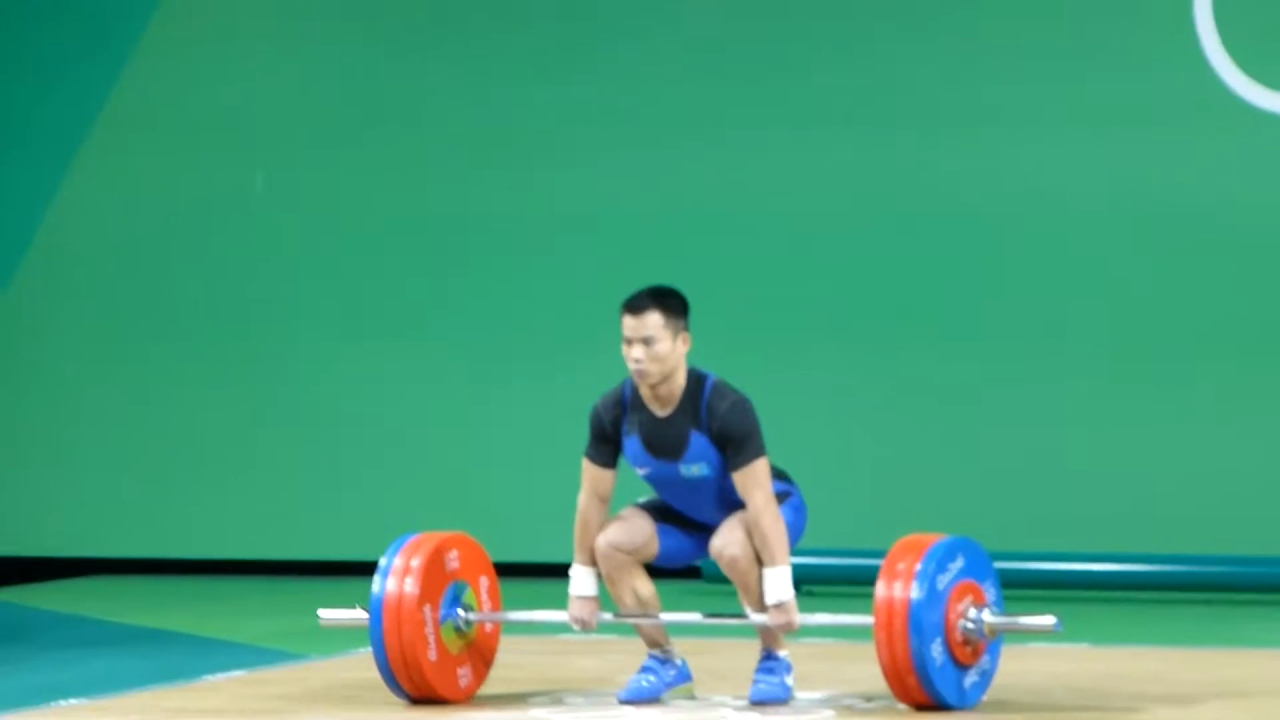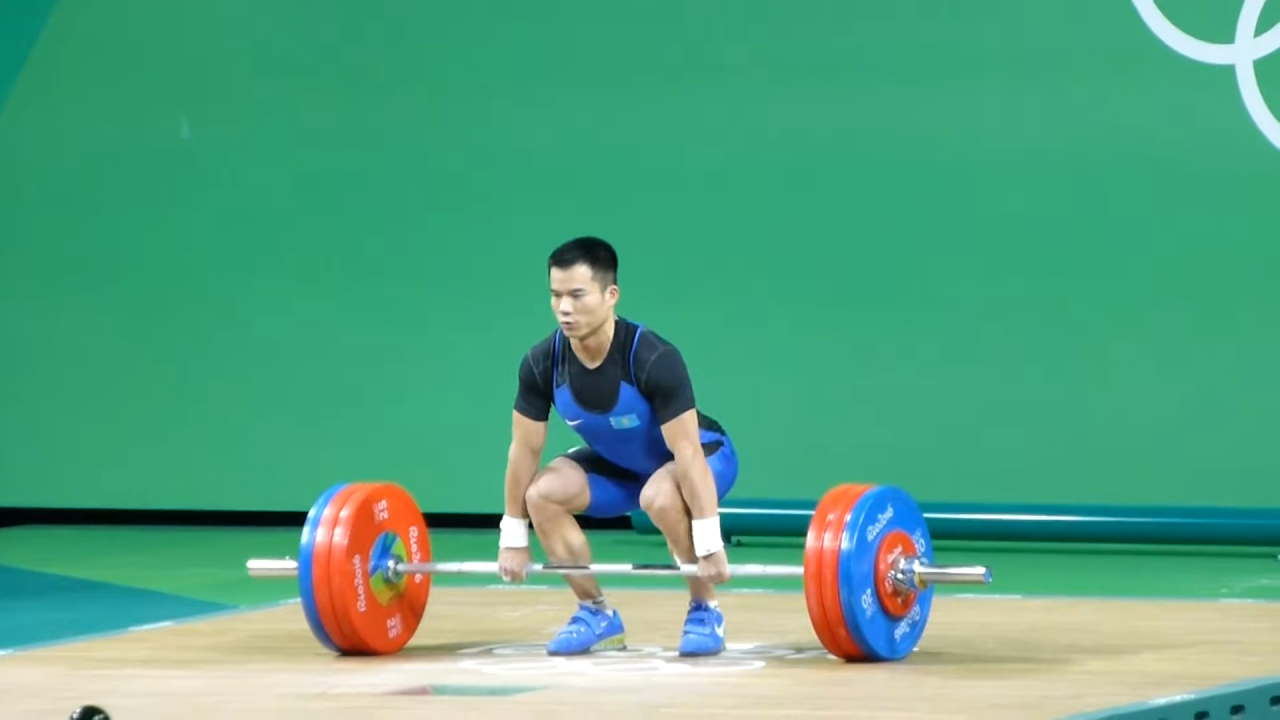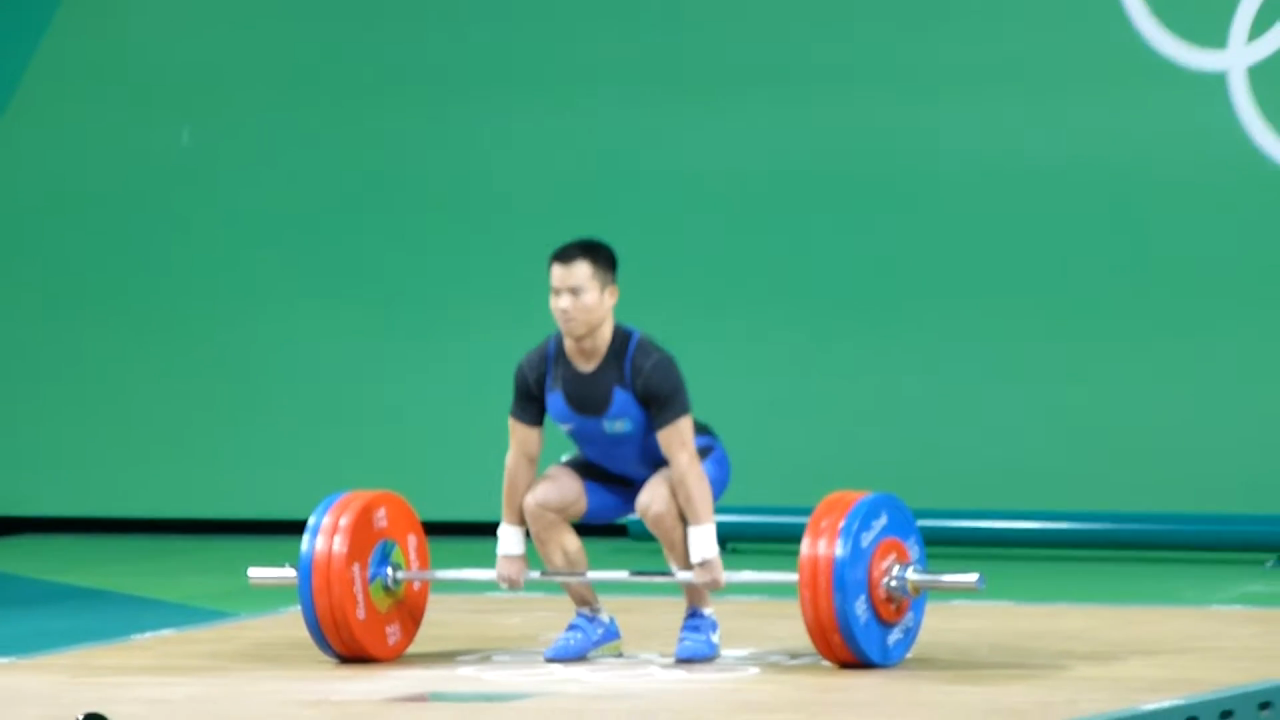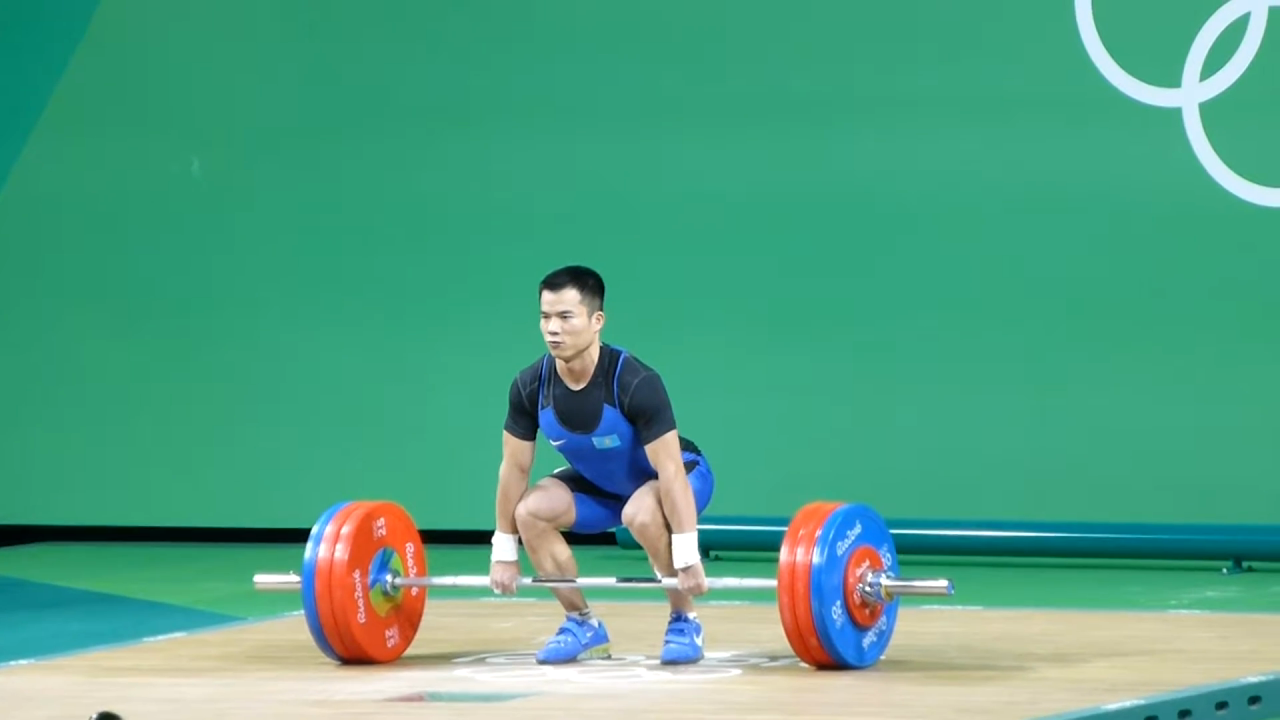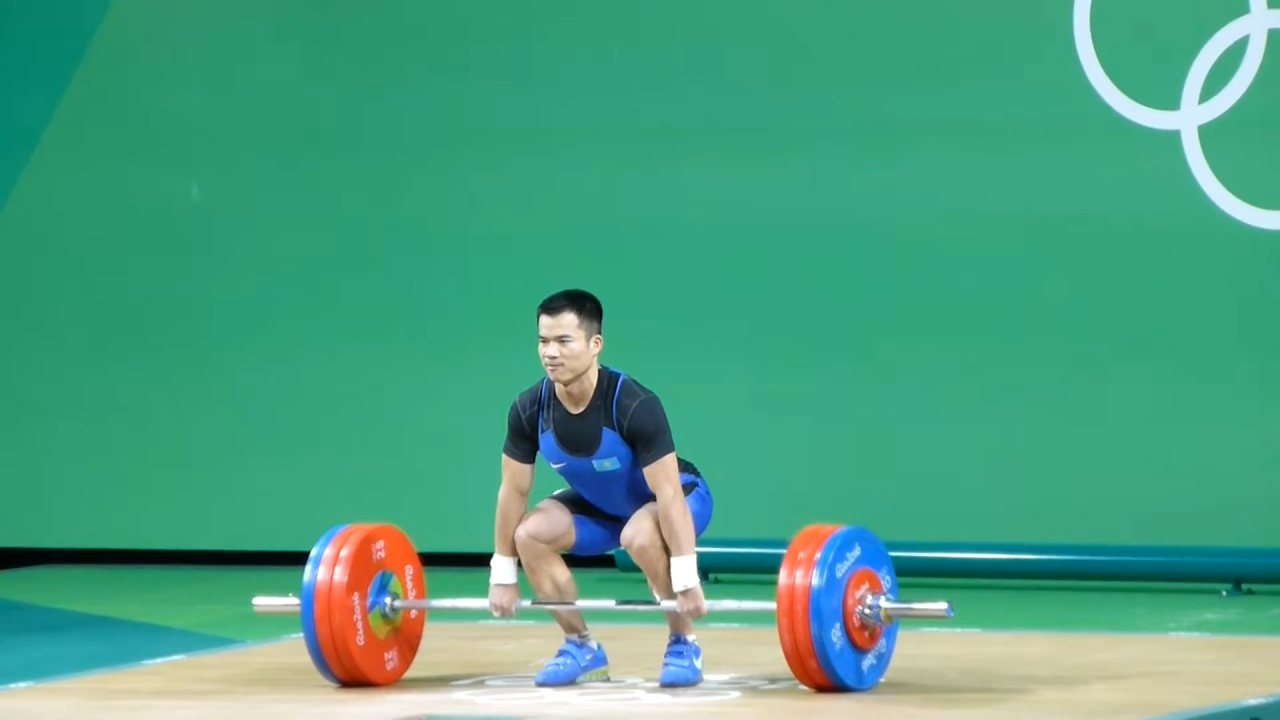
dt=1s
person 1, frame 1
left shoulder: (723, 406)
right shoulder: (613, 410)
left elbow: (759, 502)
right elbow: (593, 498)
left wrist: (780, 592)
right wrist: (582, 587)
left hip: (767, 505)
right hip: (687, 513)
left knee: (732, 547)
right knee: (611, 542)
left ankle: (775, 659)
right ankle: (665, 660)
person 1, frame 2
left shoulder: (653, 357)
right shoulder: (542, 362)
left elbow: (687, 452)
right elbow: (524, 449)
left wrist: (710, 543)
right wrist: (514, 538)
left hip: (702, 452)
right hip: (619, 460)
left knee: (660, 496)
right knee: (542, 493)
left ankle: (705, 611)
right ankle: (597, 612)
person 1, frame 3
left shoulder: (648, 364)
right shoulder: (537, 368)
left elbow: (683, 460)
right elbow: (521, 457)
left wrist: (705, 551)
right wrist: (510, 545)
left hip: (692, 459)
right hip: (612, 469)
left knee: (656, 503)
right knee: (539, 501)
left ankle: (701, 618)
right ankle: (593, 619)
person 1, frame 4
left shoulder: (634, 382)
right shoulder: (530, 385)
left elbow: (670, 471)
right elbow: (514, 468)
left wrist: (688, 557)
right wrist: (504, 552)
left hip: (678, 473)
right hip: (600, 481)
left knee: (642, 514)
right knee: (530, 511)
left ankle: (684, 622)
right ankle: (583, 623)
person 1, frame 5
left shoulder: (633, 404)
right shoulder: (529, 408)
left elbow: (668, 495)
right elbow: (513, 490)
left wrist: (687, 580)
right wrist: (503, 575)
left hip: (677, 494)
right hip: (600, 502)
left knee: (641, 536)
right knee: (530, 532)
left ankle: (683, 644)
right ankle: (582, 646)
